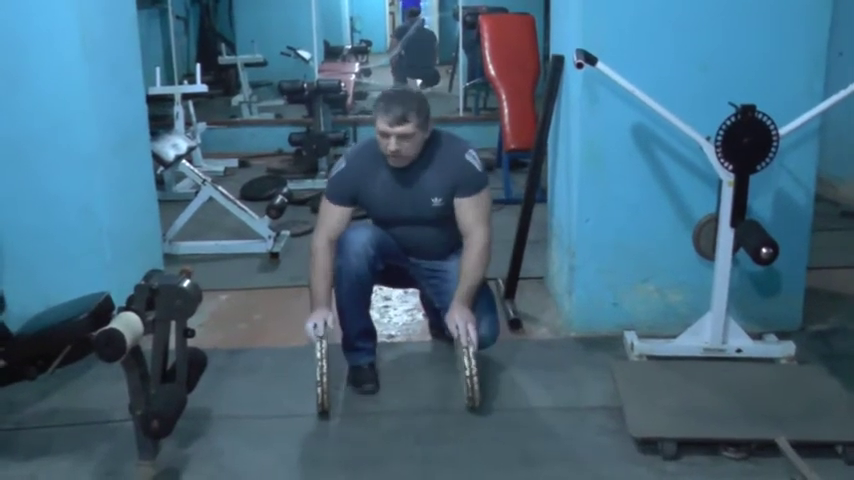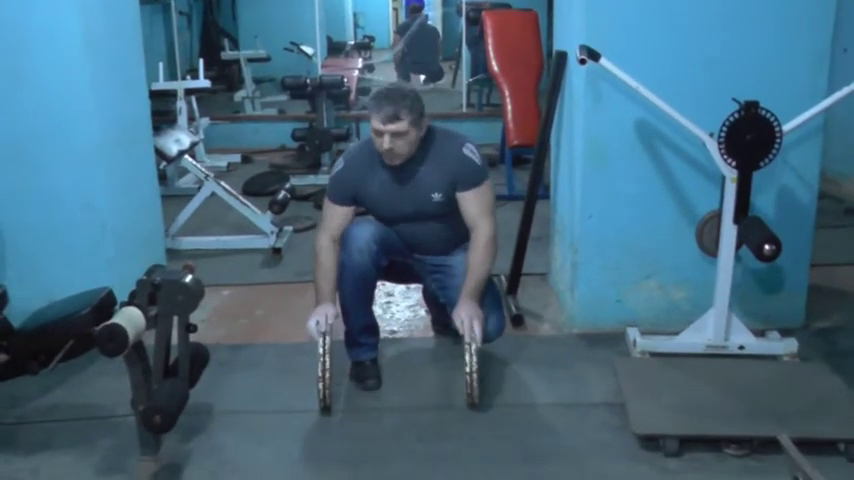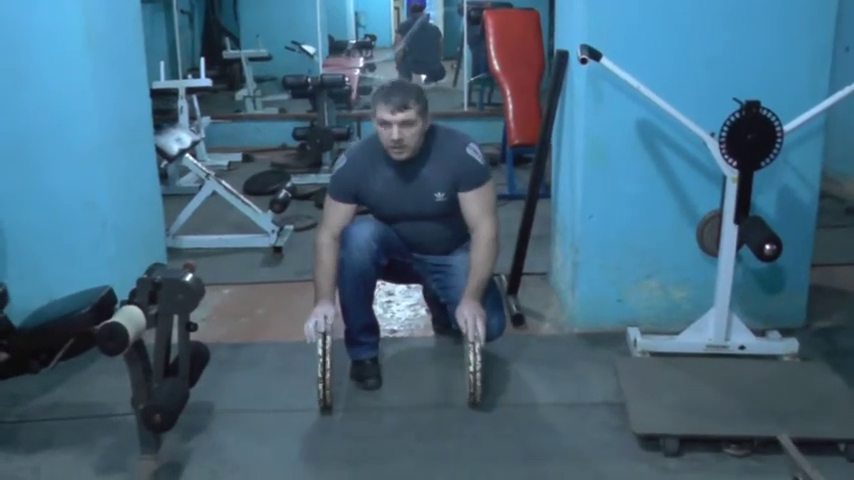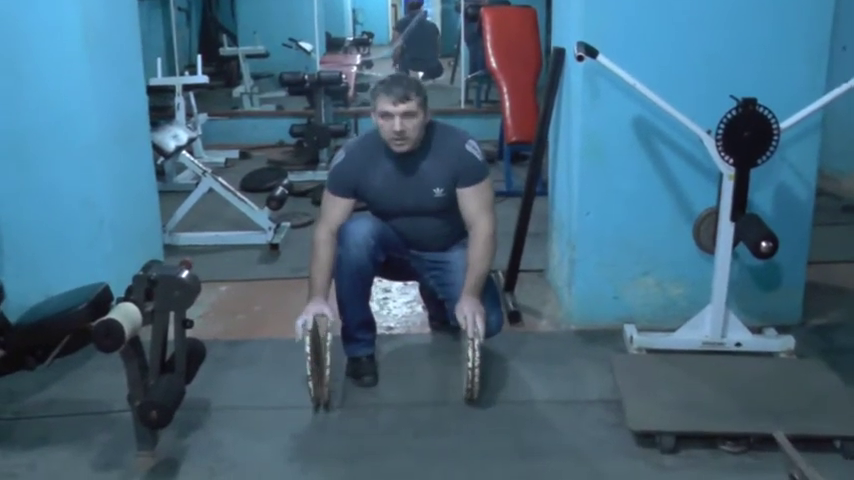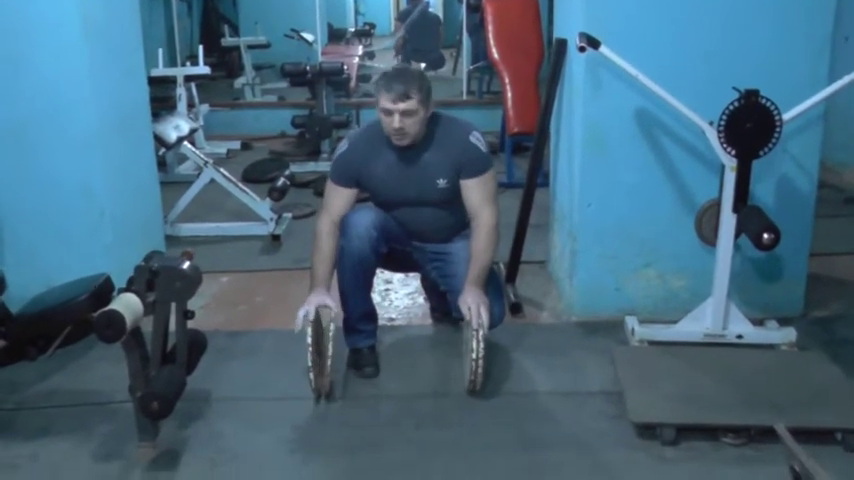
dt=0.2s
person 1, frame 1
left shoulder: (460, 159)
right shoulder: (353, 166)
left elbow: (477, 237)
right elbow: (324, 238)
left wrist: (461, 303)
right wrist: (320, 306)
left hip: (446, 260)
right hip: (391, 257)
left knee: (481, 332)
right knee: (355, 241)
left ankle: (436, 304)
right ankle: (360, 356)
person 1, frame 2
left shoulder: (459, 154)
right shoulder: (352, 165)
left elbow: (483, 229)
right elbow: (328, 238)
left wrist: (469, 299)
right wrist: (325, 302)
left hip: (449, 255)
right hip: (393, 253)
left knee: (487, 327)
right knee: (358, 237)
left ankle: (439, 301)
right ankle: (362, 351)
person 1, frame 3
left shoulder: (462, 153)
right shoulder: (354, 163)
left elbow: (484, 230)
right elbow: (329, 235)
left wrist: (471, 299)
right wrist: (323, 300)
left hip: (449, 255)
right hip: (393, 252)
left knee: (487, 326)
right knee: (357, 236)
left ankle: (439, 300)
right ankle: (363, 350)
person 1, frame 4
left shoulder: (460, 149)
right shoulder: (352, 157)
left elbow: (481, 226)
right elbow: (327, 230)
left wrist: (470, 295)
right wrist: (317, 297)
left hip: (447, 252)
right hip: (391, 249)
left knee: (485, 322)
right knee: (354, 232)
left ankle: (436, 297)
right ankle: (359, 348)
person 1, frame 5
left shoulder: (464, 141)
right shoulder: (356, 147)
left elbow: (484, 217)
right elbow: (329, 220)
left wrist: (473, 286)
right wrist: (319, 288)
left hip: (449, 243)
right hip: (393, 241)
left knee: (488, 312)
right knee: (357, 223)
left ankle: (438, 287)
right ankle: (361, 339)
